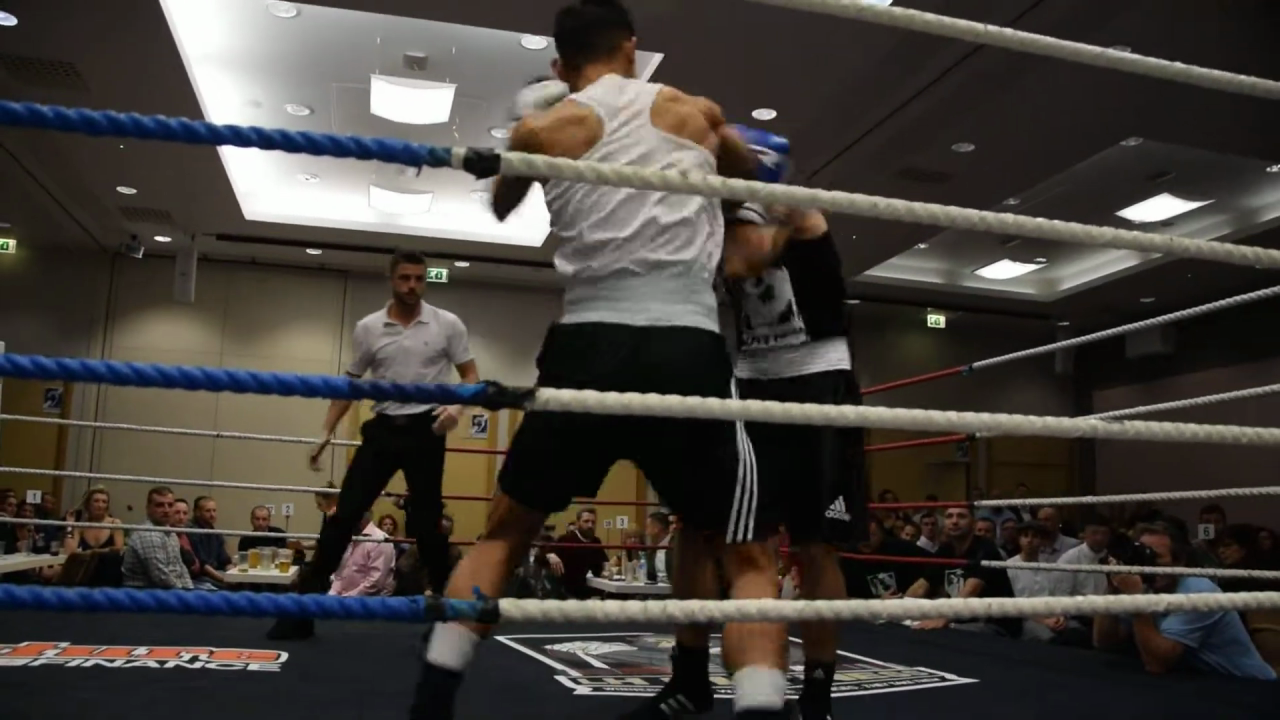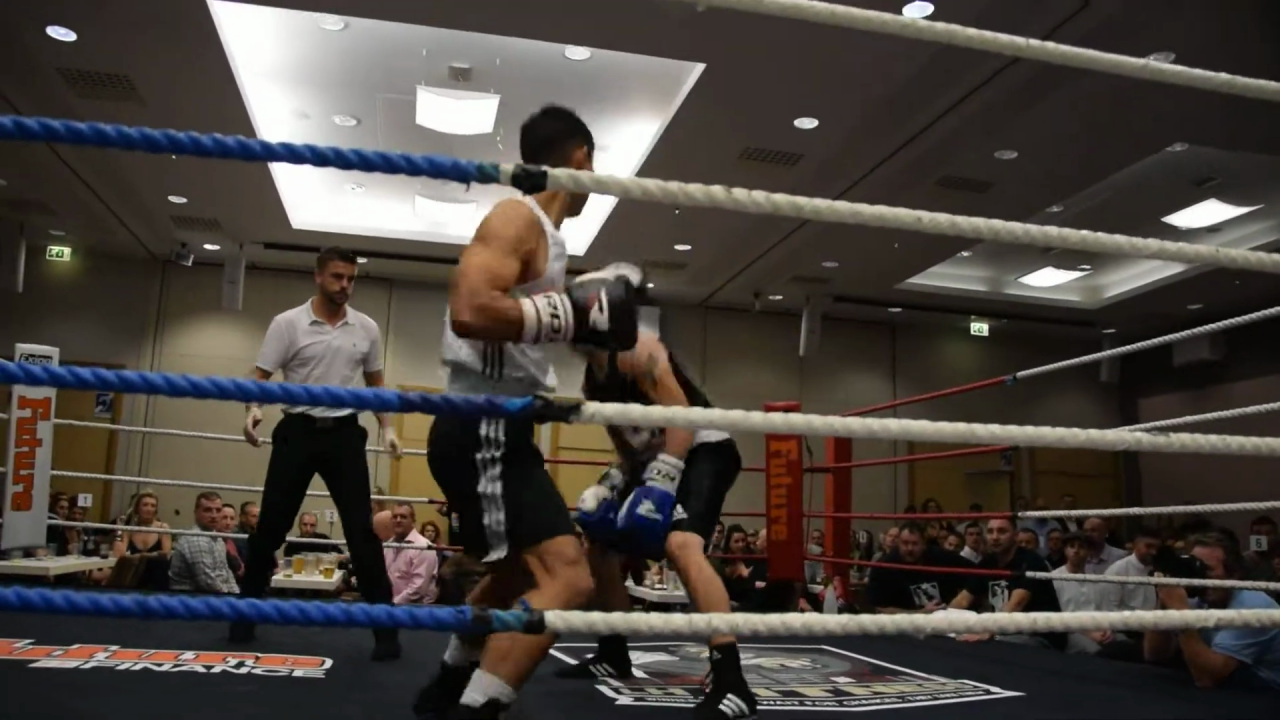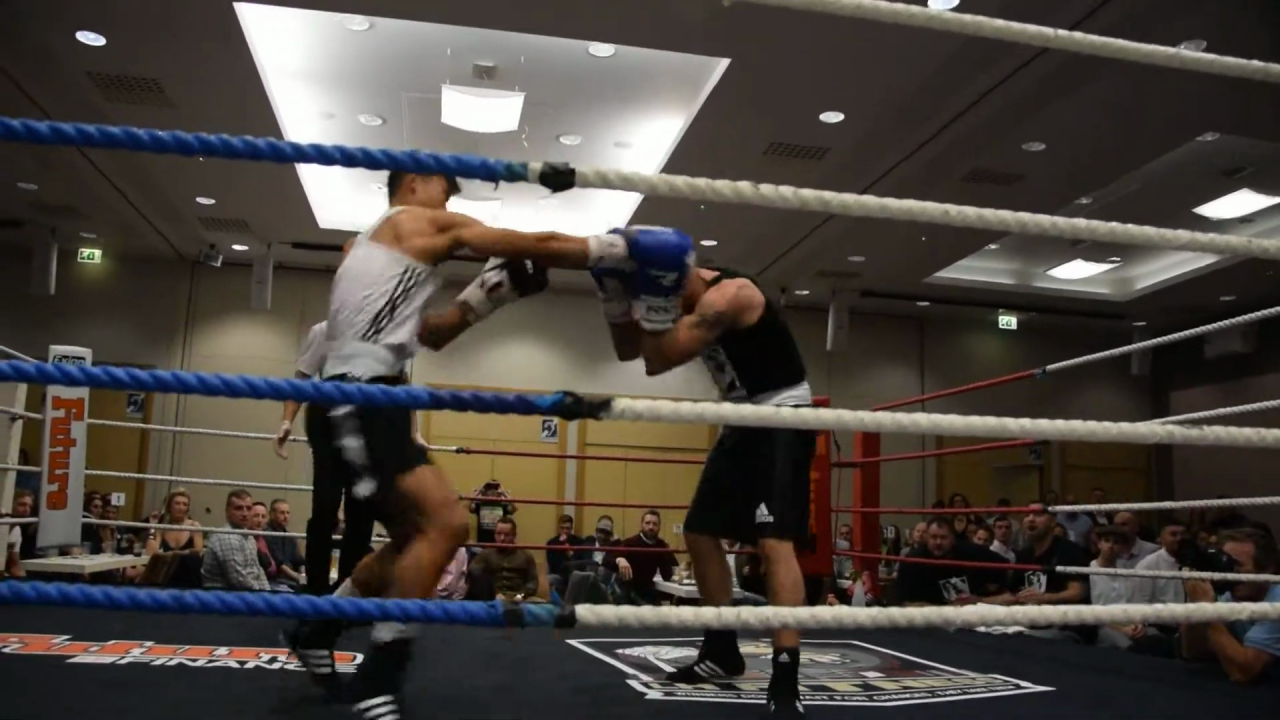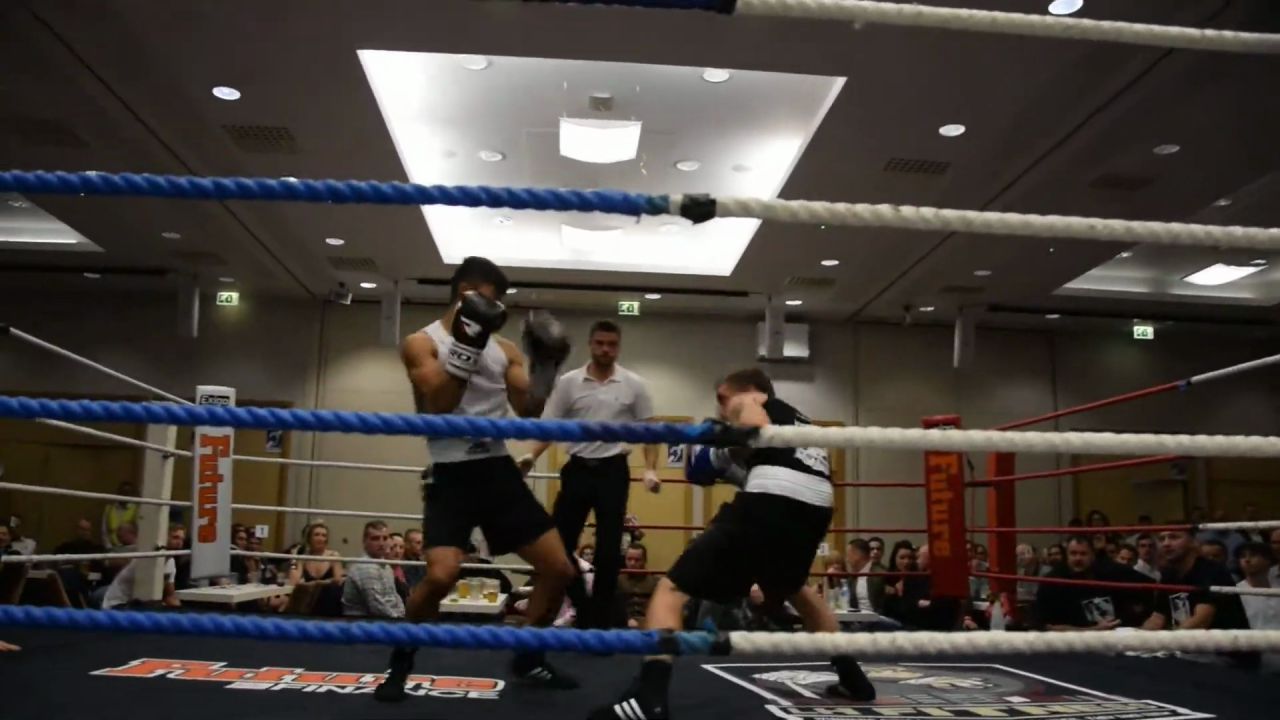
dt=1s
person 1, frame 1
left shoulder: (547, 127)
right shoulder: (692, 109)
left elbow: (501, 204)
right elbow: (749, 171)
left hip: (584, 354)
right hip: (687, 355)
left knee: (499, 535)
right knee: (750, 568)
person 1, frame 2
left shoulder: (540, 234)
right shoulder: (517, 219)
right elbow: (470, 313)
left wrist: (596, 302)
right wrist: (573, 309)
left hip: (493, 431)
right hip: (481, 431)
left knee: (518, 572)
right knee: (566, 579)
person 1, frame 3
left shoulder: (375, 243)
right shoulder: (418, 223)
left elbow: (434, 334)
right elbow: (532, 244)
left wrist: (494, 287)
right wrist: (615, 247)
left hip: (358, 399)
right hip: (357, 397)
left knee: (418, 537)
right knee: (446, 523)
left ankle: (320, 630)
person 1, frame 4
left shoulder: (501, 346)
right shoulder: (421, 343)
left elbow: (531, 410)
right elbow: (436, 404)
left wrist: (546, 365)
right wrist: (464, 342)
left hip: (500, 471)
right hip: (451, 474)
left knee: (558, 568)
right knee: (441, 574)
left ankle: (527, 660)
right ankle: (399, 667)
person 2, frame 1
left shoulder: (791, 204)
right shoulder: (721, 230)
left elbow: (742, 262)
left hip: (819, 386)
right hip: (752, 388)
left knee: (815, 547)
right ankle: (687, 678)
person 2, frame 2
left shoulder: (635, 352)
right shoulder: (593, 380)
left elbow: (685, 421)
left wrist: (660, 484)
right wrist: (604, 489)
left hip: (704, 452)
right hip: (650, 469)
left knee: (682, 546)
right knee: (602, 547)
left ankle: (731, 684)
right ankle: (613, 655)
person 2, frame 3
left shoulder: (730, 295)
right shoulder: (685, 302)
left elbow: (659, 361)
right elbow: (628, 350)
left wrist: (656, 293)
right wrist: (614, 289)
right hip: (745, 421)
left knee: (773, 542)
right knee: (700, 534)
right ankle: (721, 651)
person 2, frame 4
left shoulder: (748, 400)
right shoulder: (797, 420)
left elbow: (756, 433)
left wrist: (713, 453)
left hip: (771, 501)
right hip: (814, 507)
left knee: (673, 589)
right knee: (790, 587)
right ankle: (852, 677)
person 3, frame 1
left shoulder: (448, 324)
right shoulder: (369, 328)
left elbow: (470, 376)
right elbow: (349, 384)
left wrist: (457, 405)
right wrist: (326, 432)
left hip: (424, 431)
right hip: (381, 429)
left knee: (425, 525)
right knee: (344, 517)
person 3, frame 2
left shoulder: (366, 328)
right shoulder: (288, 323)
left elbow: (376, 382)
right elbow: (260, 374)
left wrist: (388, 428)
right wrist: (253, 408)
left hip: (344, 434)
right hip: (297, 432)
left knee: (361, 530)
right knee: (270, 526)
left ankle: (384, 627)
person 3, frame 3
right shoulder: (323, 332)
right elbow: (301, 381)
left wrist: (413, 432)
right wrist: (287, 422)
right hip: (333, 428)
left knee: (360, 515)
right knee: (325, 511)
right ankle: (316, 589)
person 3, frame 4
left shoulder: (634, 384)
right shoulder: (568, 382)
left wrist: (650, 469)
right wrist: (532, 455)
left hip: (612, 470)
right hip: (577, 469)
left knee: (609, 551)
right knee: (560, 544)
left ankle: (599, 623)
right ankle: (585, 611)
